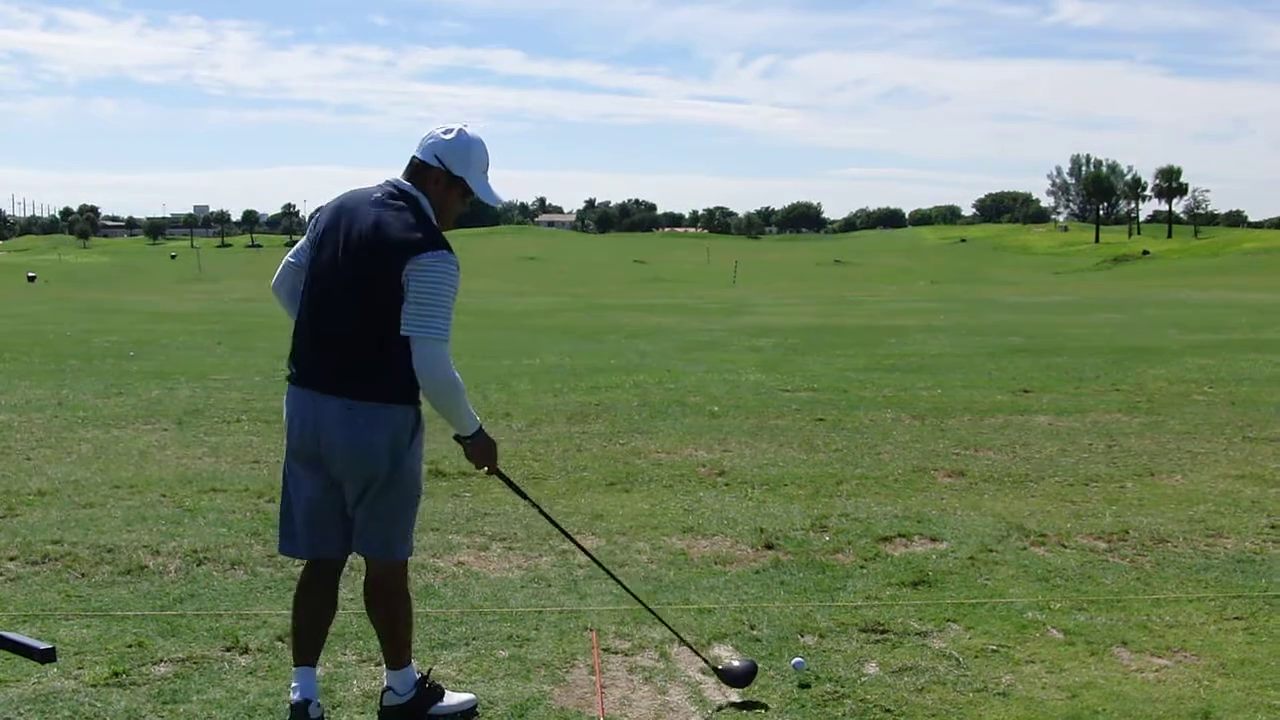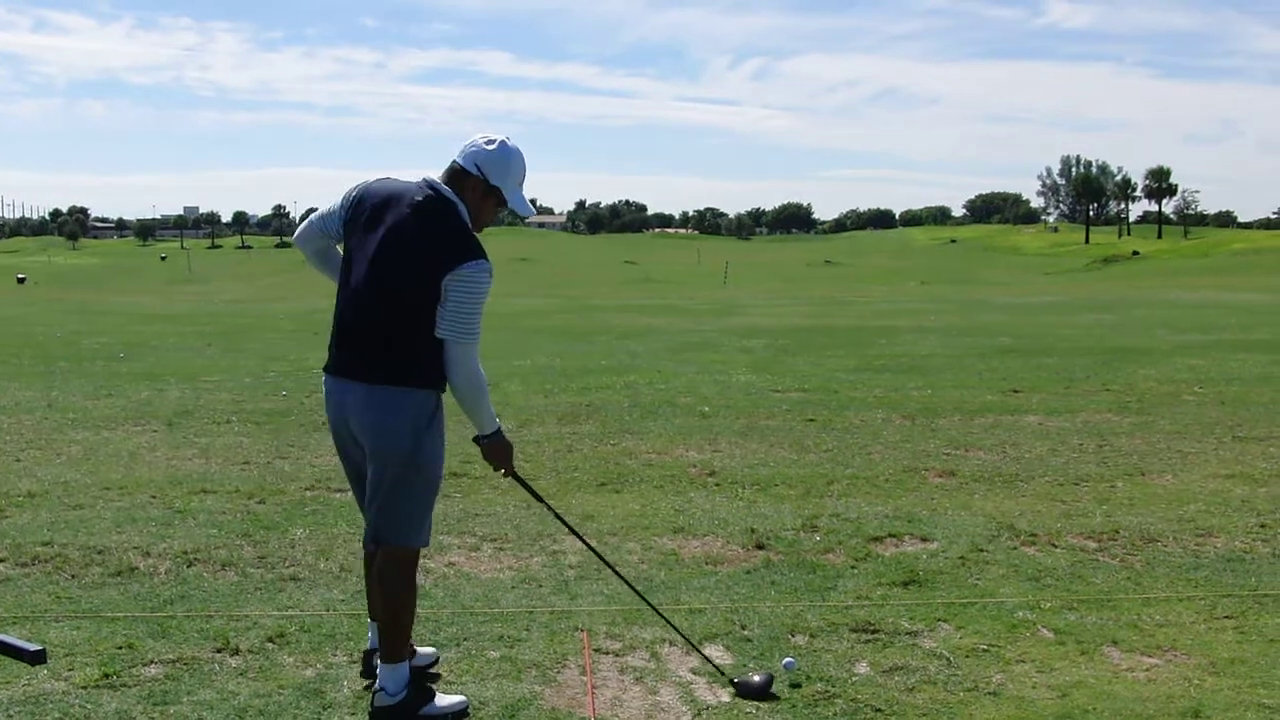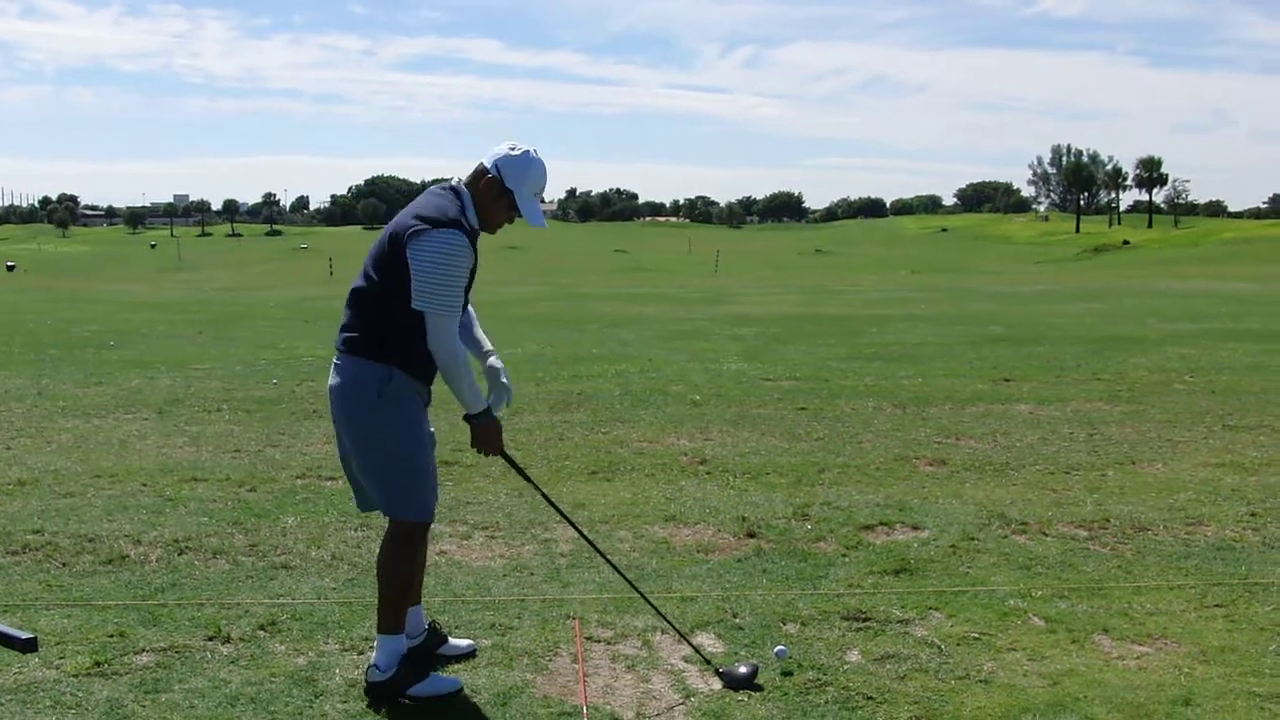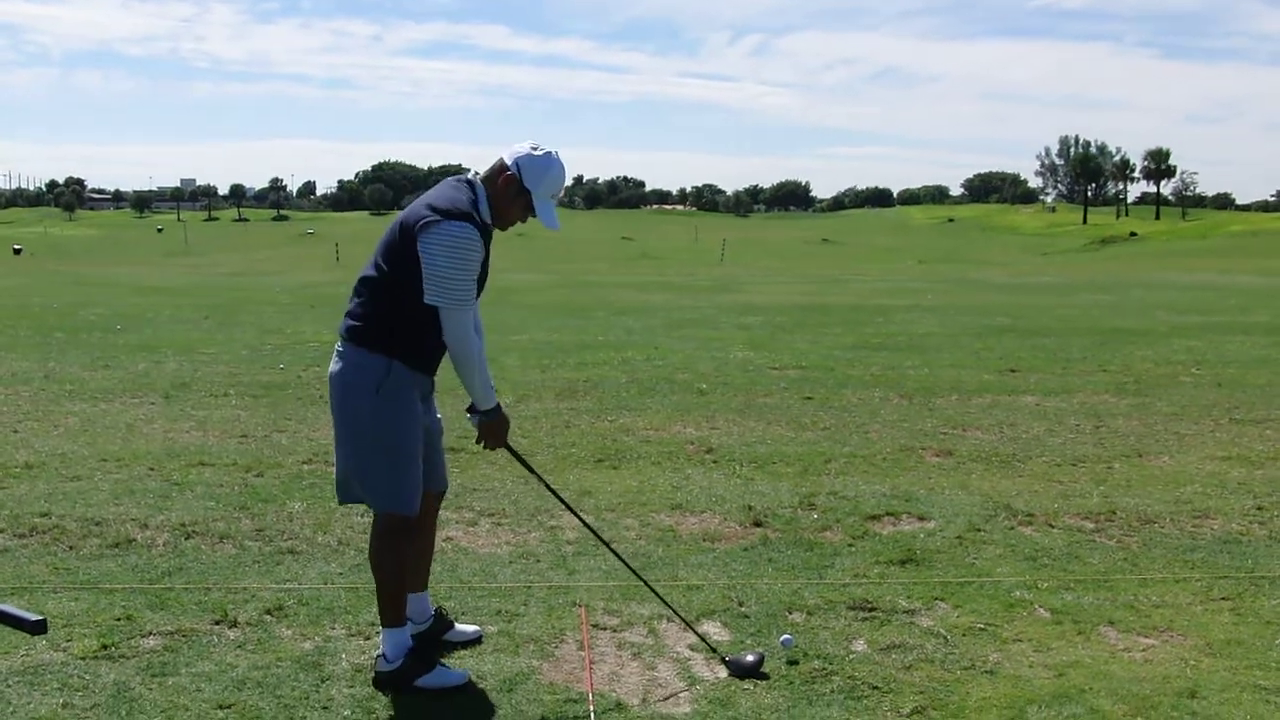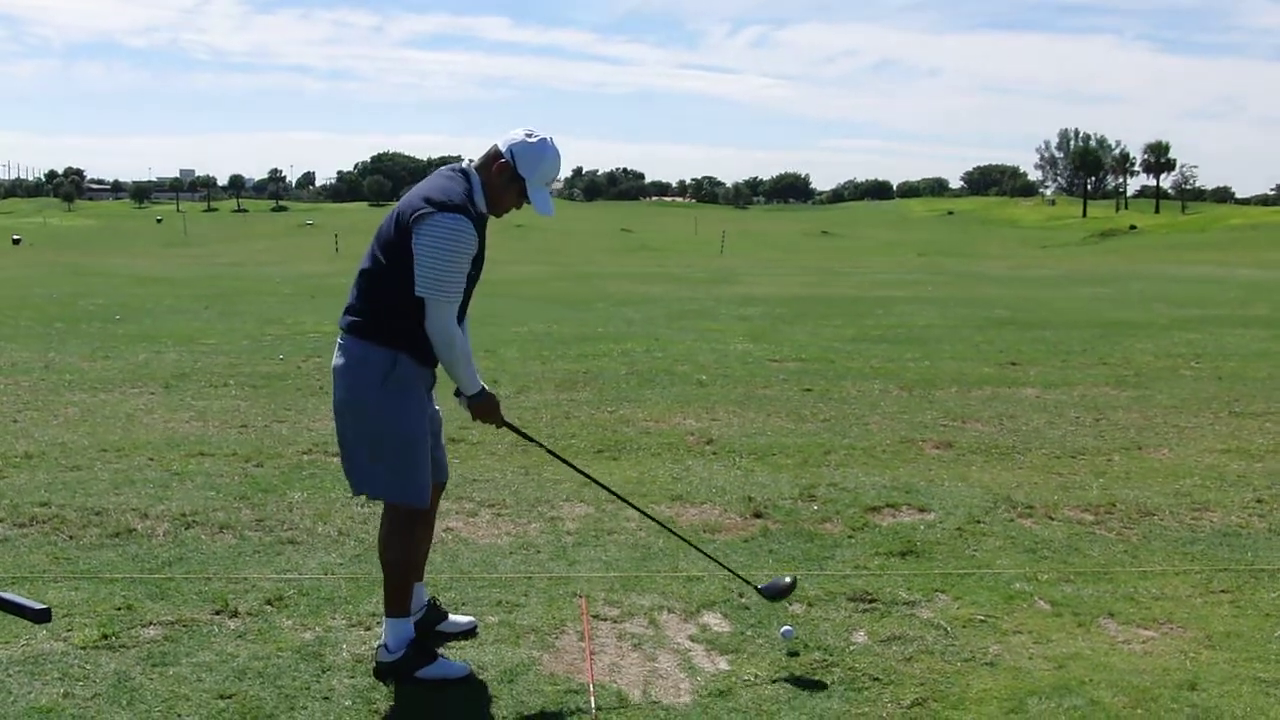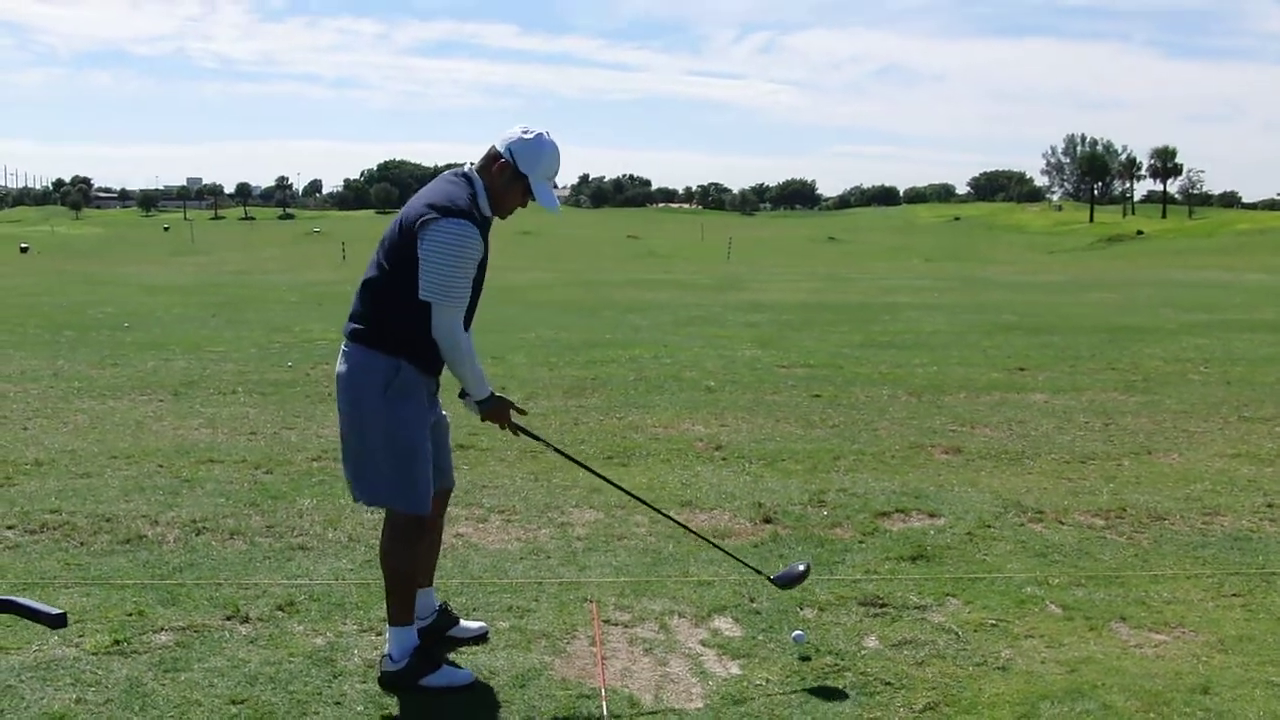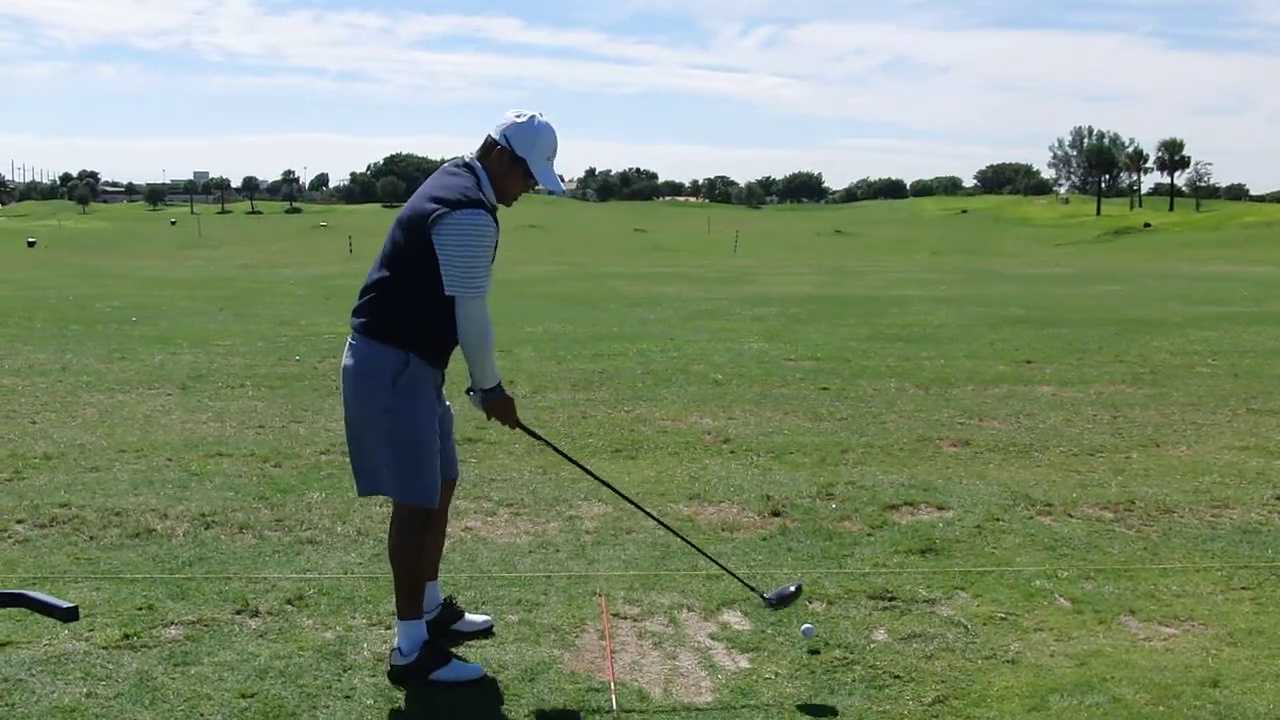
dt=0.4s
person 1, frame 1
left shoulder: (338, 209)
right shoulder: (429, 253)
left elbow: (284, 285)
right elbow: (432, 367)
right wrist: (471, 432)
left hip: (307, 404)
right hip: (378, 418)
left knee: (322, 559)
right knee: (386, 564)
person 1, frame 2
left shoulder: (371, 195)
right shoulder: (466, 257)
left elbow: (308, 239)
right elbow: (461, 366)
right wrist: (490, 433)
left hip: (344, 388)
right hip: (402, 403)
left knee: (384, 531)
right knee: (399, 546)
left ankle: (385, 647)
person 1, frame 3
left shoulder: (442, 209)
right shoulder: (448, 234)
left elbow: (447, 310)
right elbow: (441, 340)
left wrist: (492, 359)
right wrist: (478, 412)
left hip: (383, 377)
right hip: (378, 381)
left knee: (416, 512)
right knee: (409, 518)
left ankle: (414, 632)
right ankle: (388, 666)
person 1, frame 4
left shoulder: (468, 213)
right shoulder: (455, 227)
left elbow: (465, 318)
right elbow: (457, 332)
left wrist: (484, 400)
right wrist: (488, 407)
left hip: (405, 371)
right hip: (376, 372)
left knee: (426, 496)
right knee: (397, 510)
left ankle: (420, 618)
right ankle: (395, 655)
person 1, frame 5
left shoulder: (455, 195)
right shoulder: (451, 218)
left elbow: (451, 312)
right elbow: (440, 324)
left wrist: (468, 382)
right wrist: (473, 391)
left hip: (400, 361)
right hip: (380, 363)
left knee: (428, 488)
right knee: (407, 501)
left ankle: (414, 607)
right ankle: (397, 646)
person 1, frame 6
left shoulder: (465, 202)
right shoulder: (454, 222)
left elbow: (451, 319)
right elbow: (446, 330)
left wrist: (477, 388)
right wrist: (483, 396)
left hip: (406, 368)
right hip: (383, 371)
left knee: (435, 494)
right knee: (409, 509)
left ankle: (425, 613)
right ankle: (402, 655)
person 1, frame 7
left shoulder: (458, 188)
right shoulder: (468, 214)
left elbow: (462, 308)
right elbow: (472, 317)
left wrist: (482, 382)
right wrist: (491, 387)
left hip: (410, 360)
right hip: (390, 365)
left knee: (439, 488)
right knee: (416, 502)
left ankle: (430, 607)
right ankle: (411, 649)
